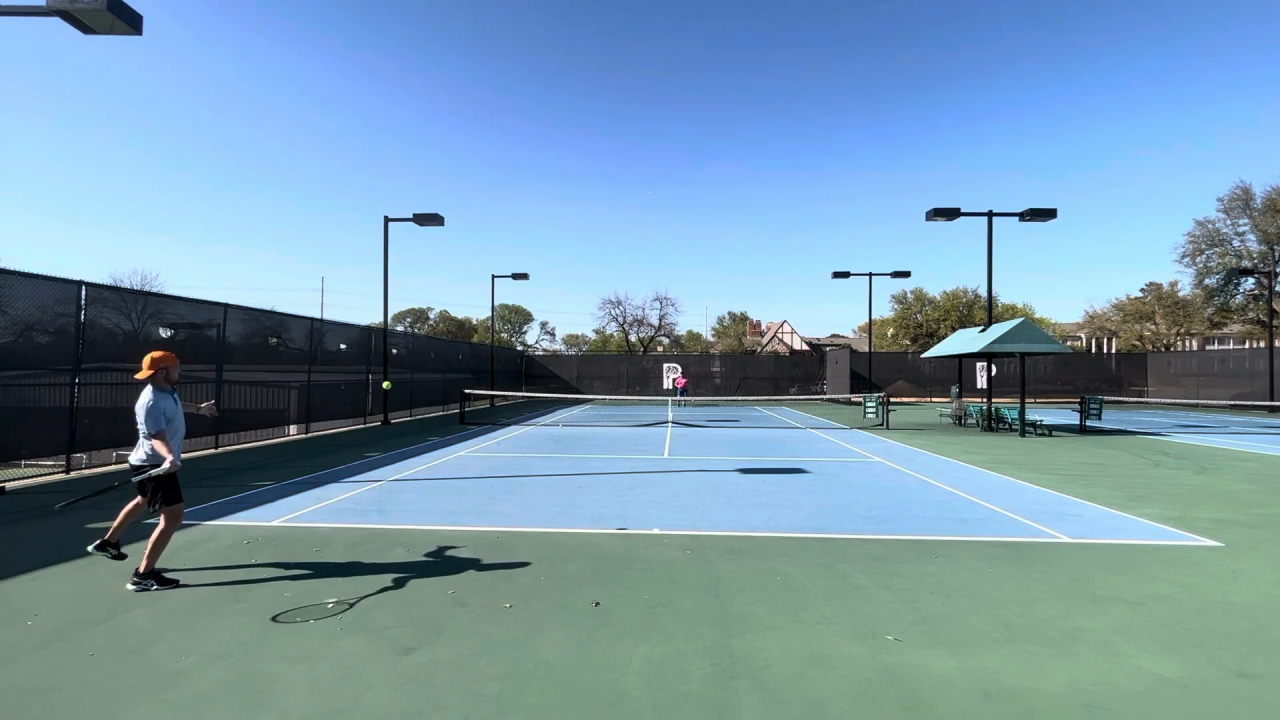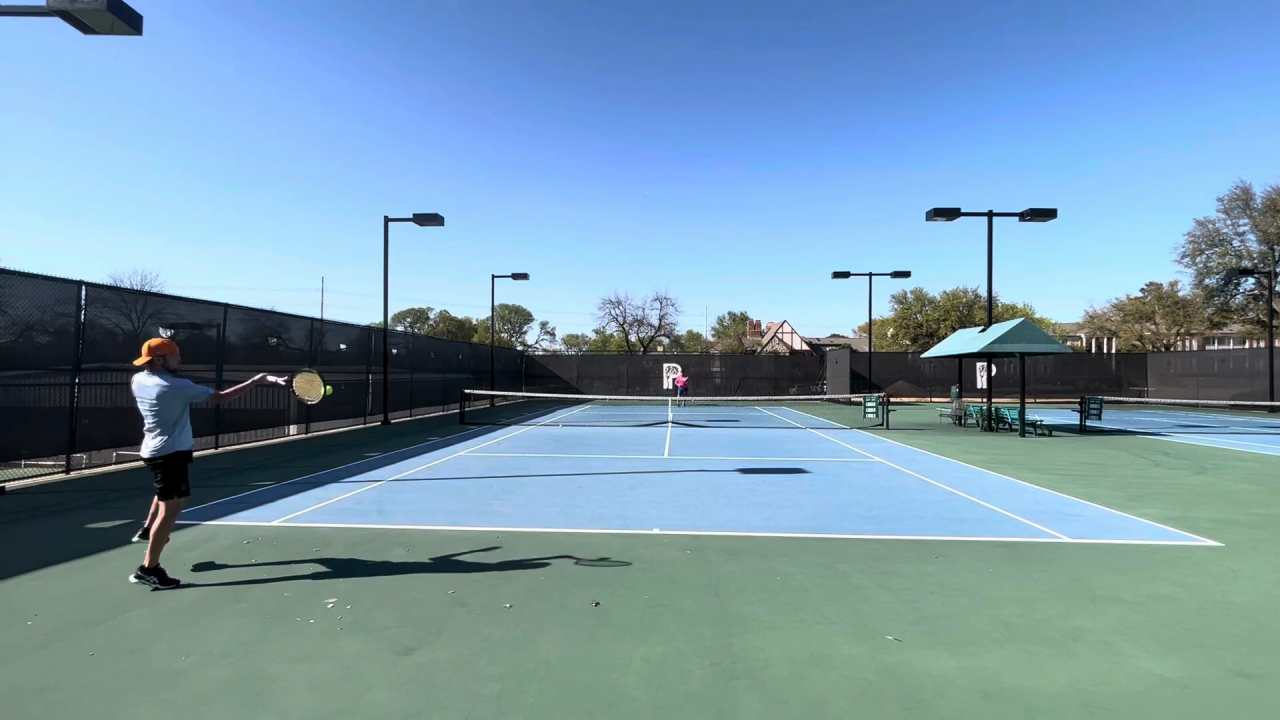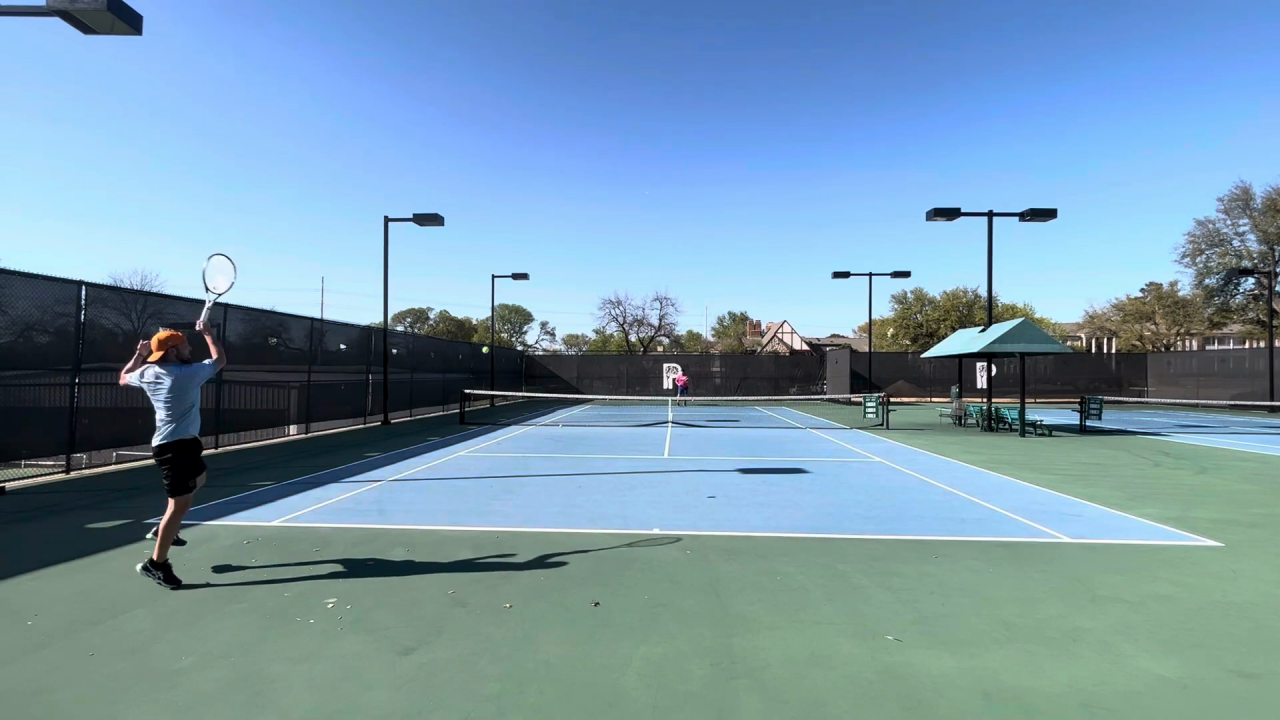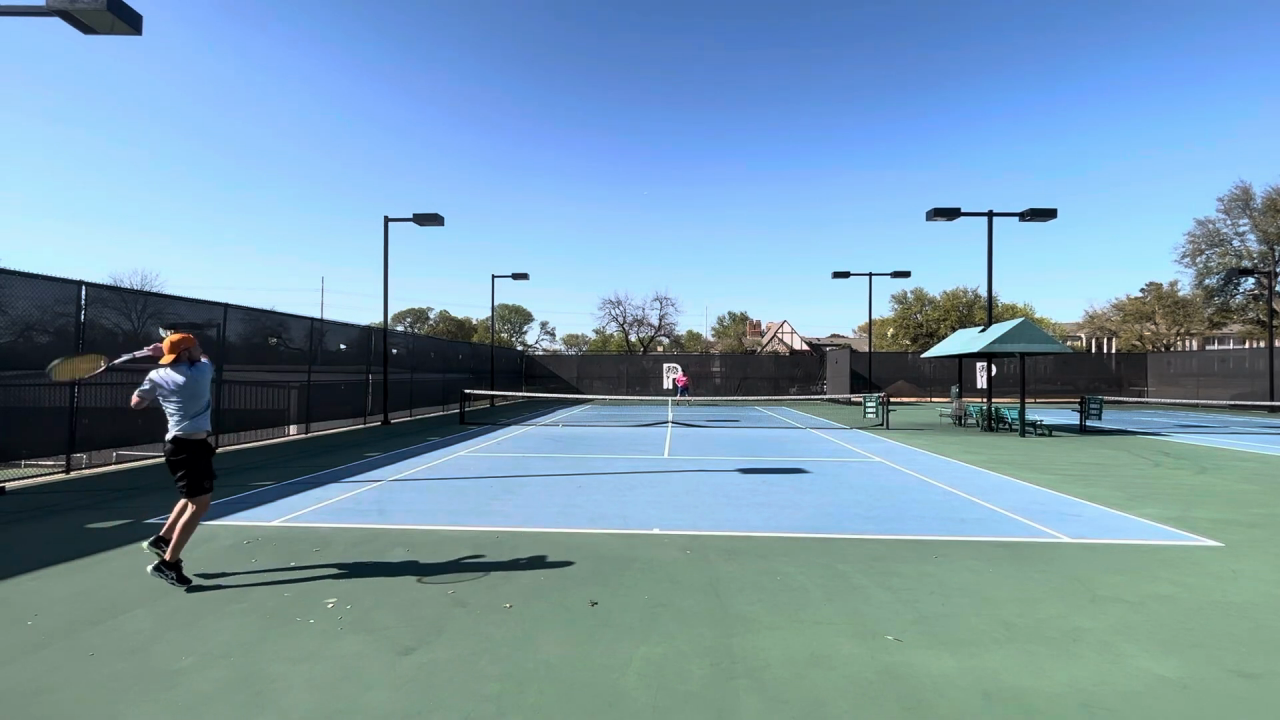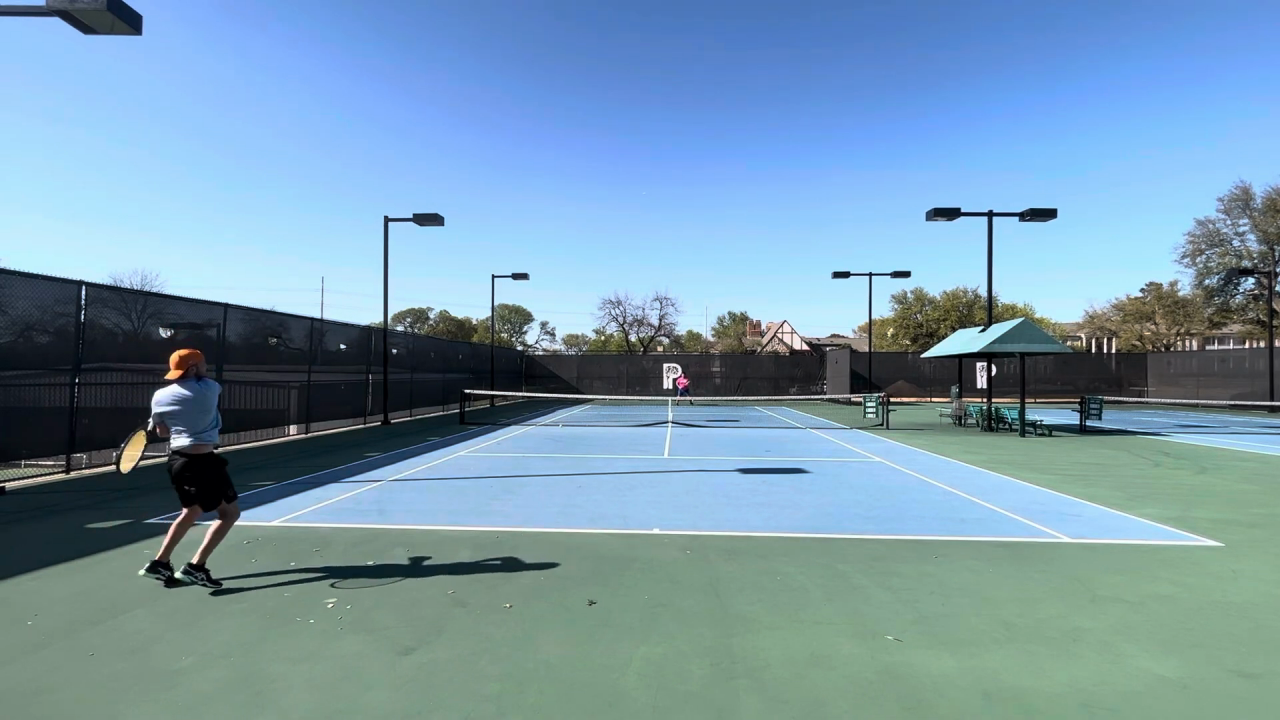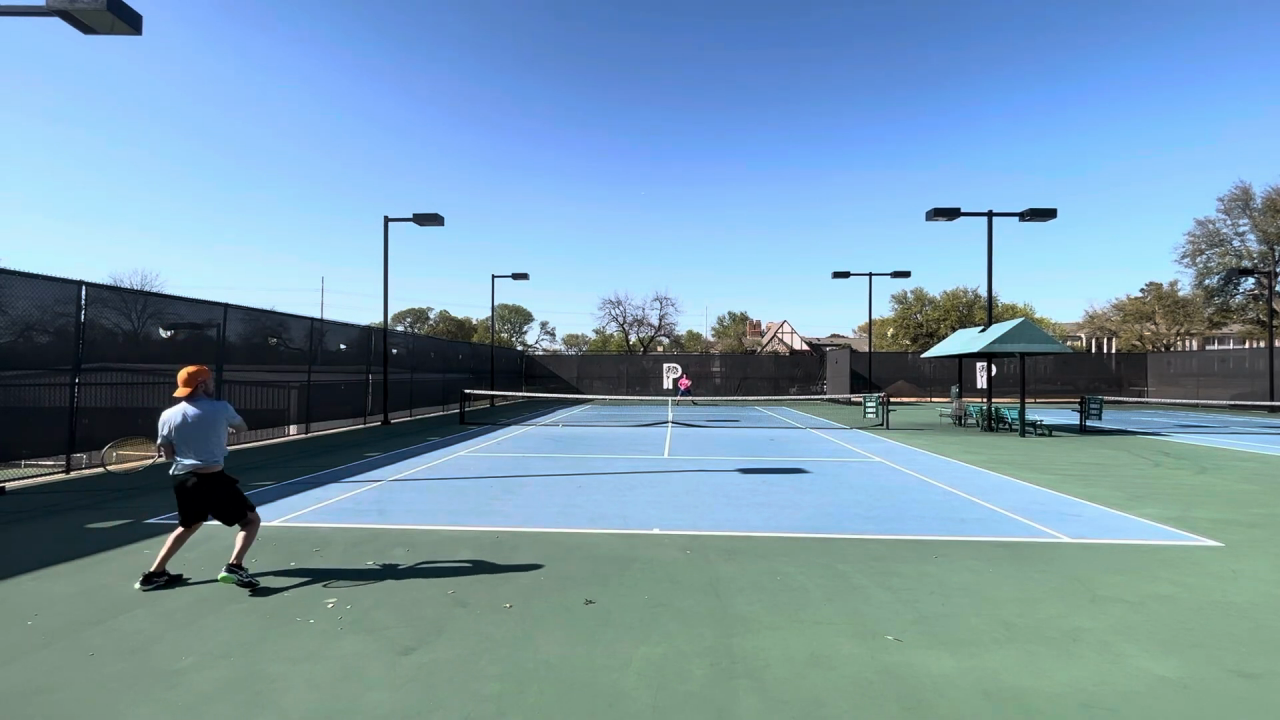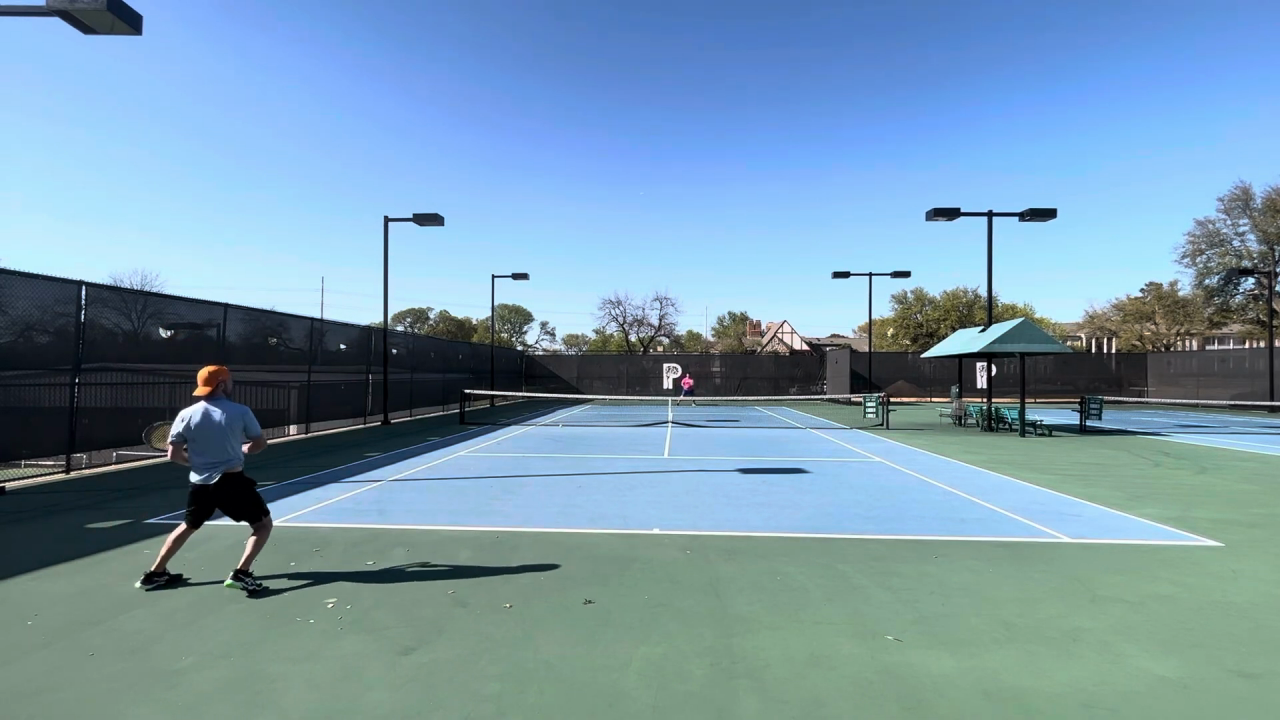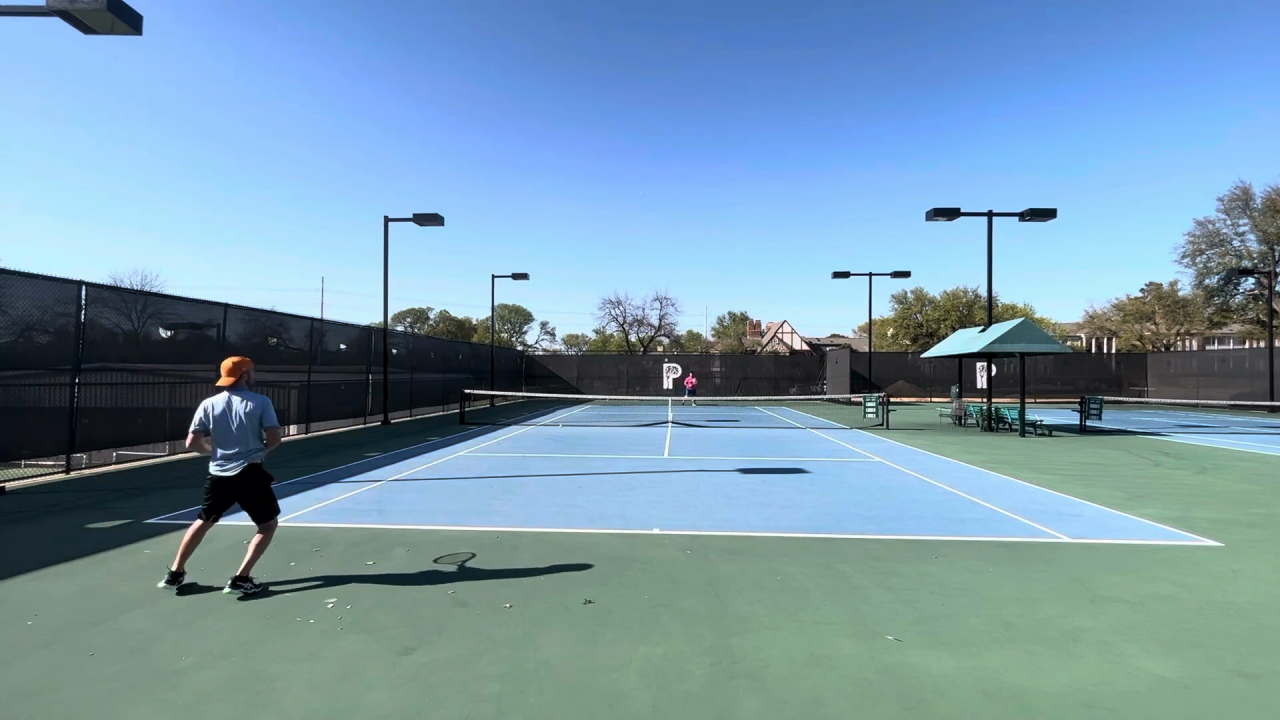
dt=0.1s
person 1, frame 1
left shoulder: (169, 390)
right shoulder: (151, 403)
left elbow: (178, 406)
right elbow: (158, 438)
left wrist: (198, 408)
right wrist: (169, 457)
left hip: (153, 462)
right hip: (152, 463)
left knee: (143, 502)
right knee: (172, 517)
left ankle: (107, 541)
right ankle: (144, 575)
person 1, frame 2
left shoulder: (138, 381)
right shoulder: (176, 387)
right elbow: (221, 398)
right wrist: (254, 381)
left hip: (155, 451)
right hip: (169, 454)
right knee: (169, 509)
left ankle: (149, 530)
right ankle: (148, 570)
person 1, frame 3
left shoulder: (146, 374)
right shoulder: (192, 372)
left elbow: (123, 379)
right elbow: (220, 361)
left wrist: (140, 354)
right wrist: (208, 332)
left hip: (165, 444)
right hip: (180, 445)
left knee: (198, 477)
right knee: (181, 502)
left ankle: (164, 531)
right ankle: (156, 563)
person 1, frame 4
left shoulder: (156, 377)
right shoulder: (202, 370)
left elbow: (136, 404)
right elbow: (207, 359)
right wrist: (165, 350)
left hip: (176, 444)
right hip: (193, 445)
left knee: (194, 498)
right knee: (199, 505)
left ankle: (163, 539)
right ankle: (170, 563)
person 1, frame 5
left shoulder: (161, 396)
right shoulder: (209, 387)
left elbow: (161, 431)
left hip: (177, 461)
right hip: (203, 460)
left knee: (191, 511)
right knee: (230, 513)
left ankle: (159, 563)
right ankle: (196, 566)
person 1, frame 6
left shoulder: (169, 416)
right shoulder: (221, 409)
left elbow: (167, 454)
right elbow: (242, 429)
left hip: (183, 479)
right hip: (211, 478)
left knee: (187, 527)
right knee: (251, 521)
left ankle: (154, 574)
right ankle: (234, 567)
person 1, frame 7
left shoulder: (187, 415)
right shoulder: (240, 411)
left elbow: (173, 455)
right elbow: (260, 443)
left hip: (200, 483)
right hip: (232, 481)
left knee: (188, 527)
right knee: (263, 525)
left ankle: (155, 573)
right ankle: (241, 574)
person 1, frame 8
left shoulder: (208, 404)
right shoulder: (260, 402)
left elbow: (192, 443)
right elbow: (275, 437)
left hip: (218, 475)
right hip: (251, 473)
left knee: (203, 522)
right knee: (269, 525)
left ankle: (175, 573)
right ankle: (241, 579)
